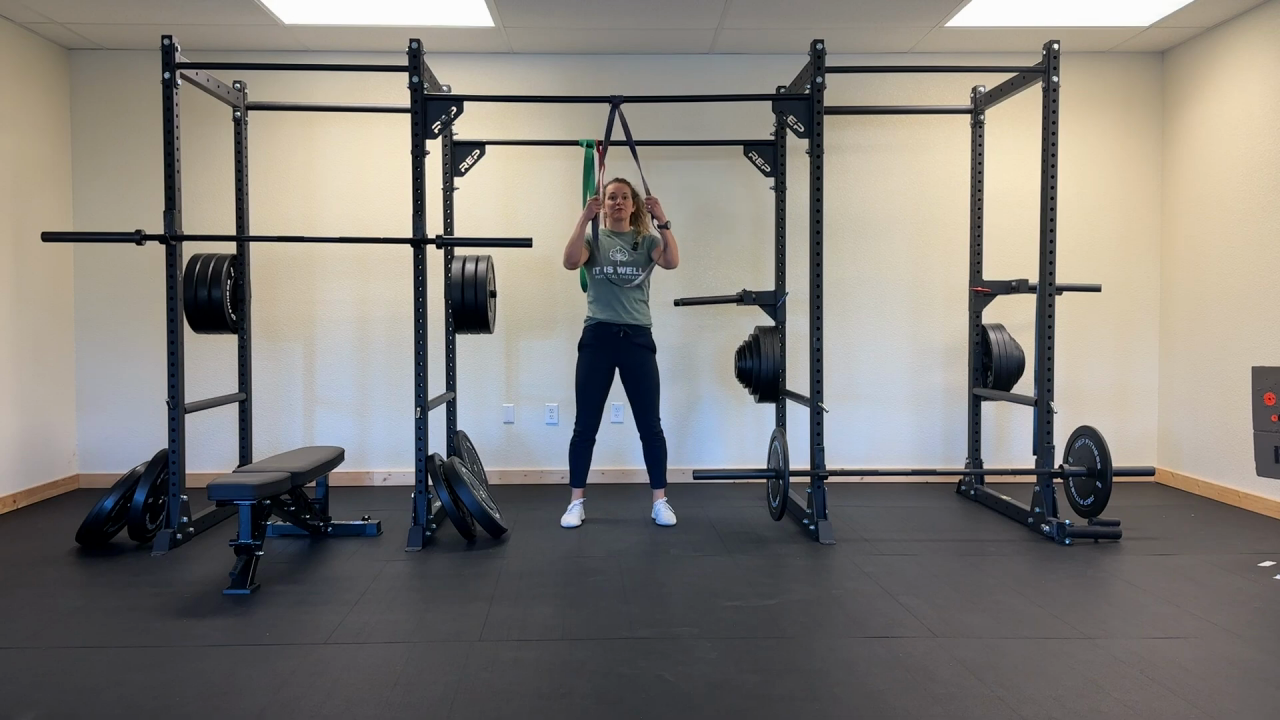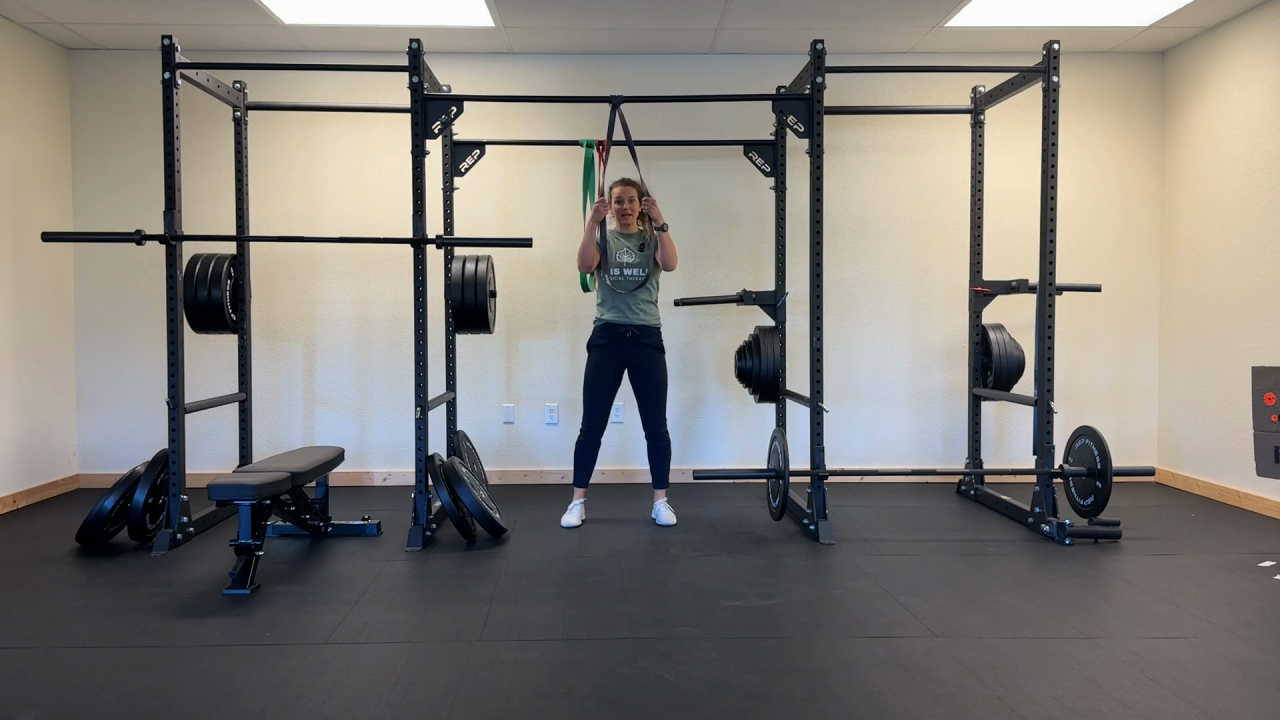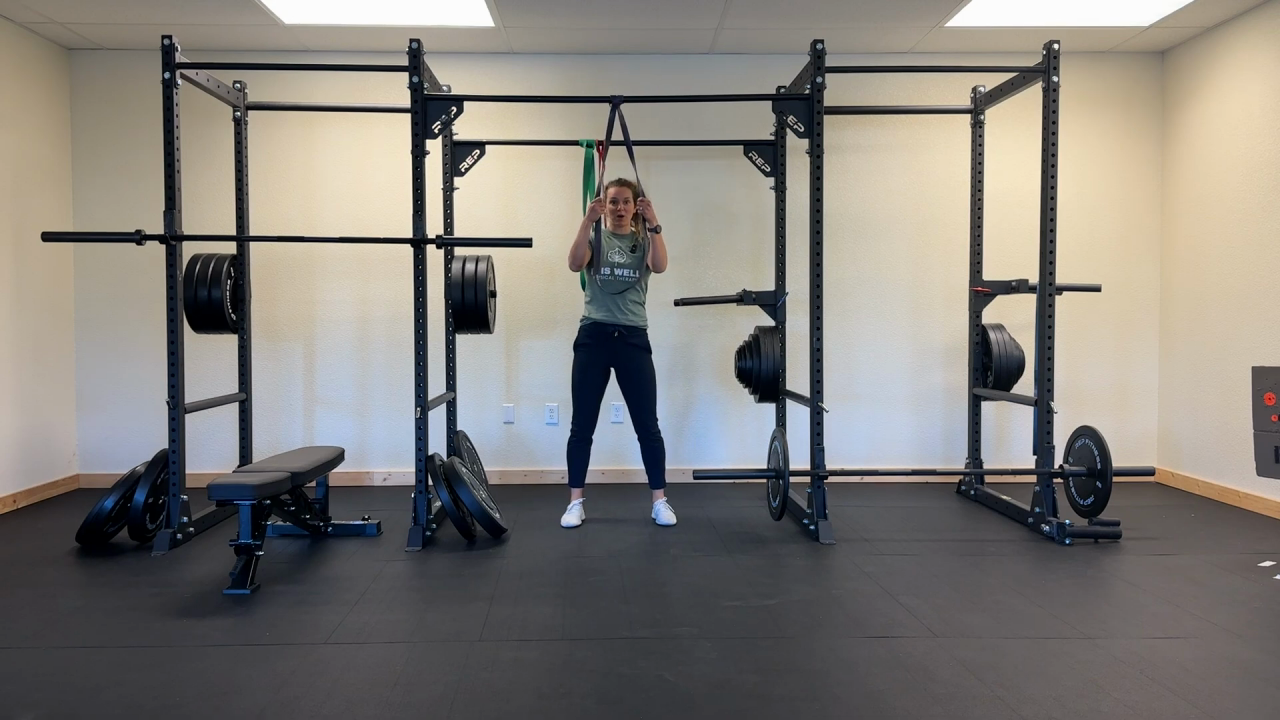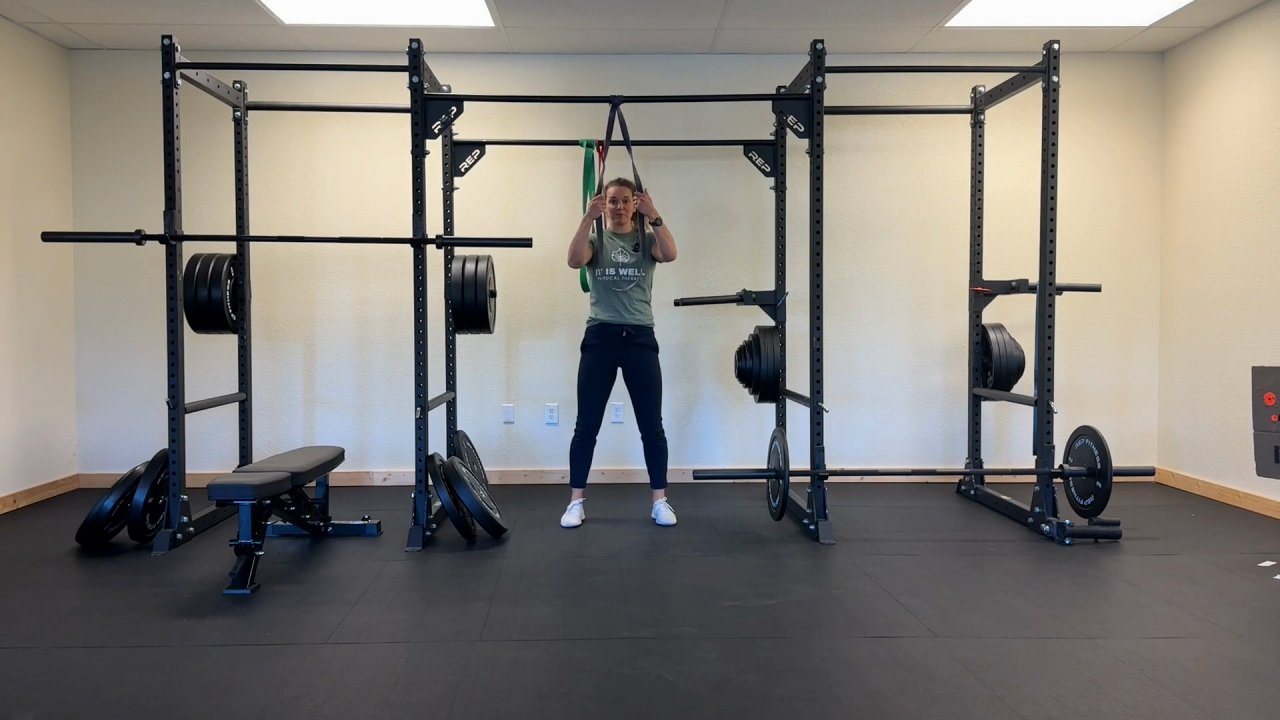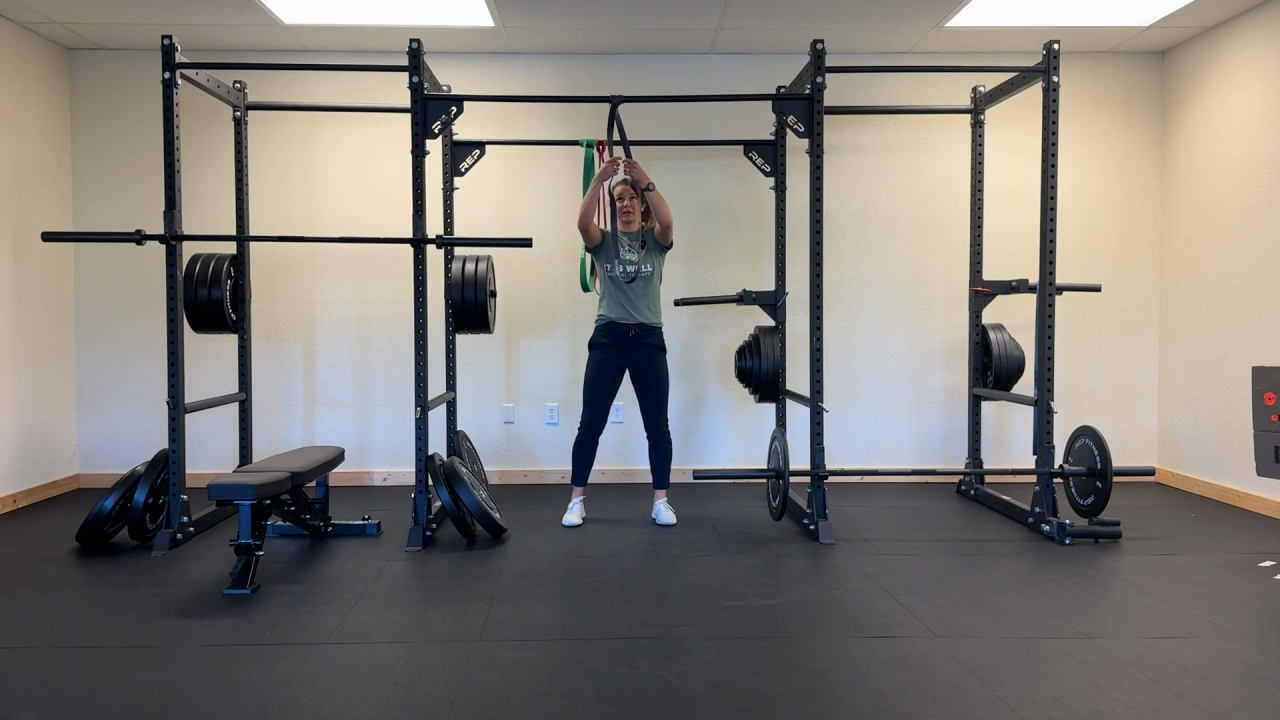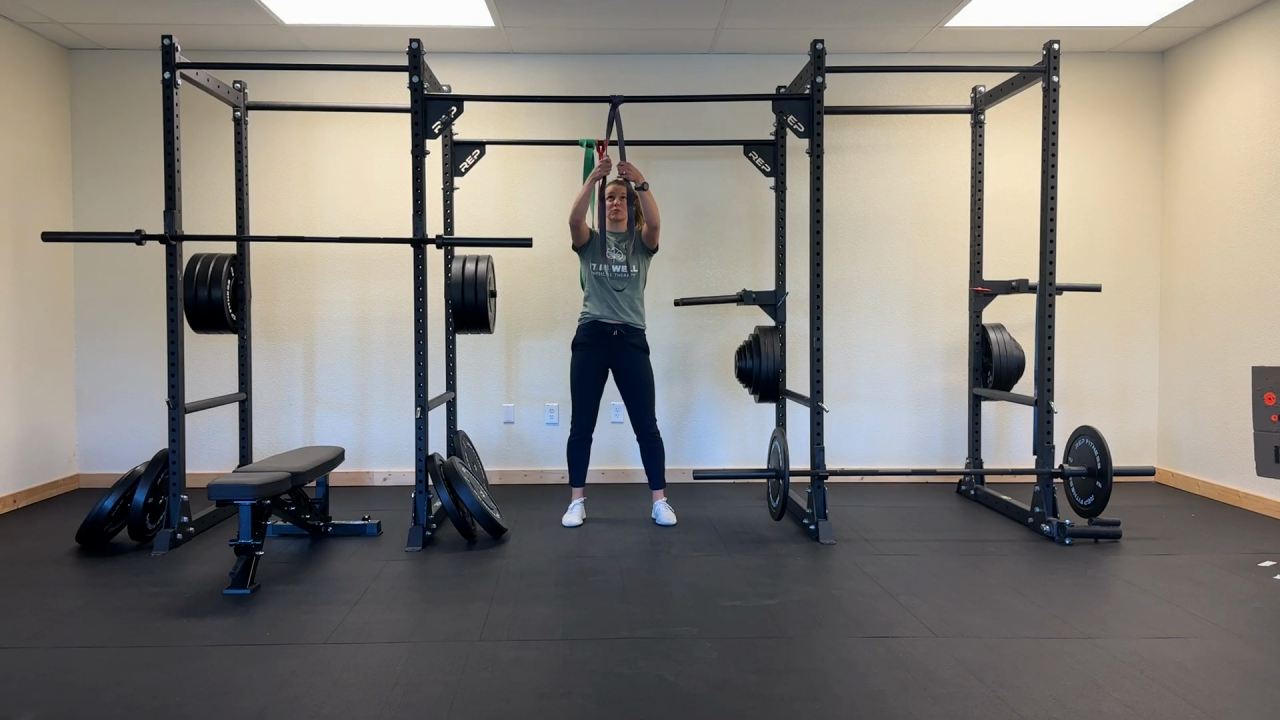
dt=0.4s
person 1, frame 1
left shoulder: (647, 240)
right shoulder: (593, 240)
left elbow: (672, 262)
right elbow: (570, 262)
left wrist: (662, 221)
right wrist: (584, 218)
left hip: (638, 339)
right hip: (597, 338)
left knee: (650, 425)
right knee: (585, 425)
left ankle: (660, 501)
right ankle: (576, 502)
person 1, frame 2
left shoulder: (652, 240)
right shoulder: (602, 240)
left elbow: (670, 264)
right elbow: (584, 267)
left wrist: (660, 222)
right wrist: (592, 222)
left hip: (646, 339)
right hip: (606, 338)
left knee: (656, 426)
right knee: (592, 425)
left ankle: (660, 501)
right ankle: (577, 502)
person 1, frame 3
left shoulder: (643, 242)
right shoulder: (594, 239)
left elbow: (660, 266)
right elbow: (574, 264)
left wrist: (654, 224)
right wrist: (588, 221)
left hip: (633, 339)
right hip: (593, 338)
left knee: (648, 425)
right knee: (582, 425)
left ankle: (660, 501)
right ankle: (576, 502)
person 1, frame 4
left shoulder: (646, 240)
right shoulder: (596, 241)
left elbow: (670, 253)
right elbow: (574, 261)
left wrist: (654, 216)
right wrist: (588, 218)
left hip: (640, 339)
right hip: (600, 338)
left knee: (651, 425)
right knee: (586, 425)
left ankle: (660, 501)
right ankle: (576, 501)
person 1, frame 5
left shoulder: (655, 240)
right shoulder: (603, 241)
left elbow: (667, 221)
right elbow: (583, 222)
left wrist: (646, 182)
right wrist: (599, 180)
left hip: (648, 339)
right hip: (608, 338)
left knee: (657, 426)
right knee: (590, 424)
left ankle: (661, 501)
right ankle: (576, 501)
person 1, frame 6
left shoulder: (641, 242)
right shoulder: (590, 241)
left elbow: (655, 223)
right elbow: (574, 219)
left wrist: (641, 183)
right wrist: (592, 179)
left hip: (631, 340)
right hip: (591, 338)
left knee: (647, 426)
right knee: (581, 425)
left ankle: (659, 501)
right ankle: (577, 501)
